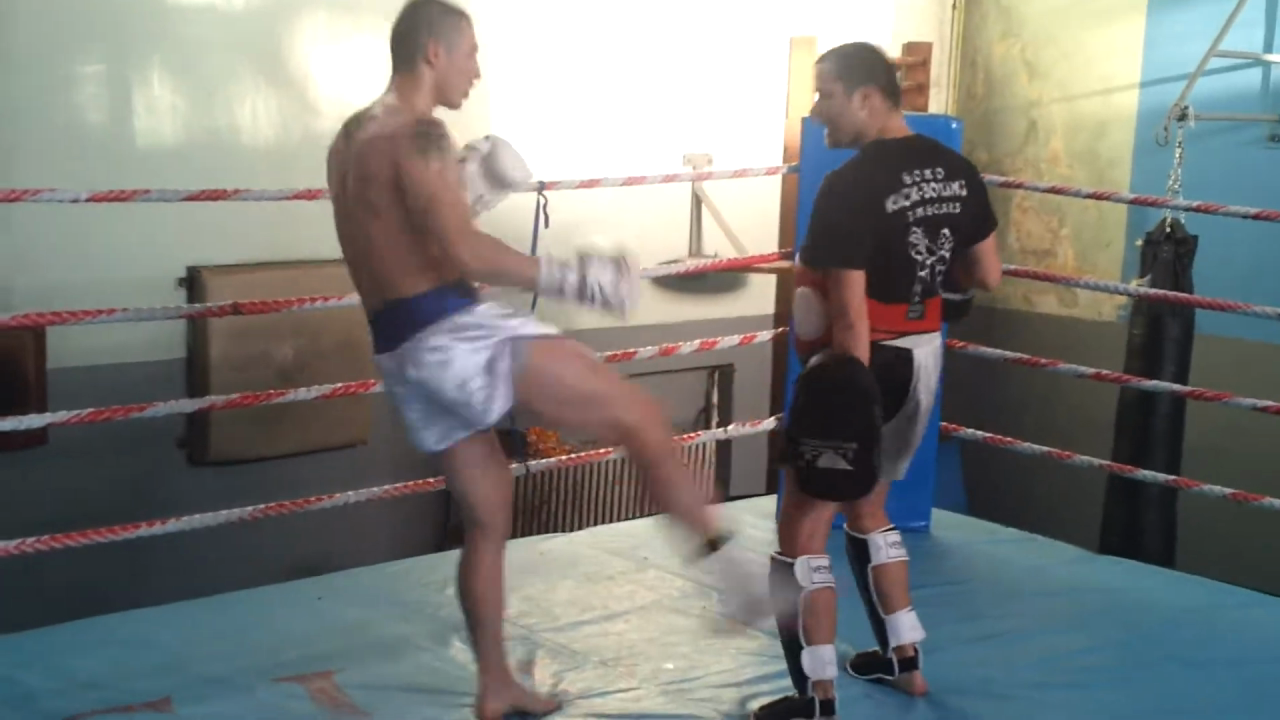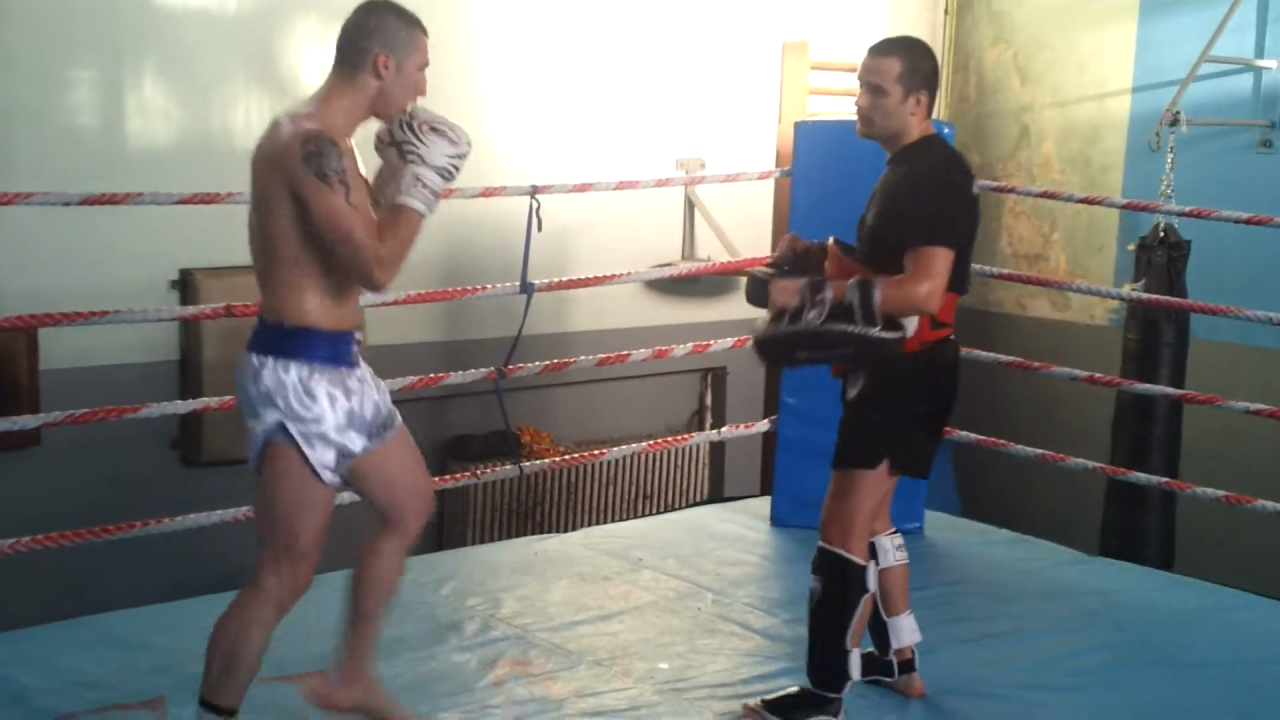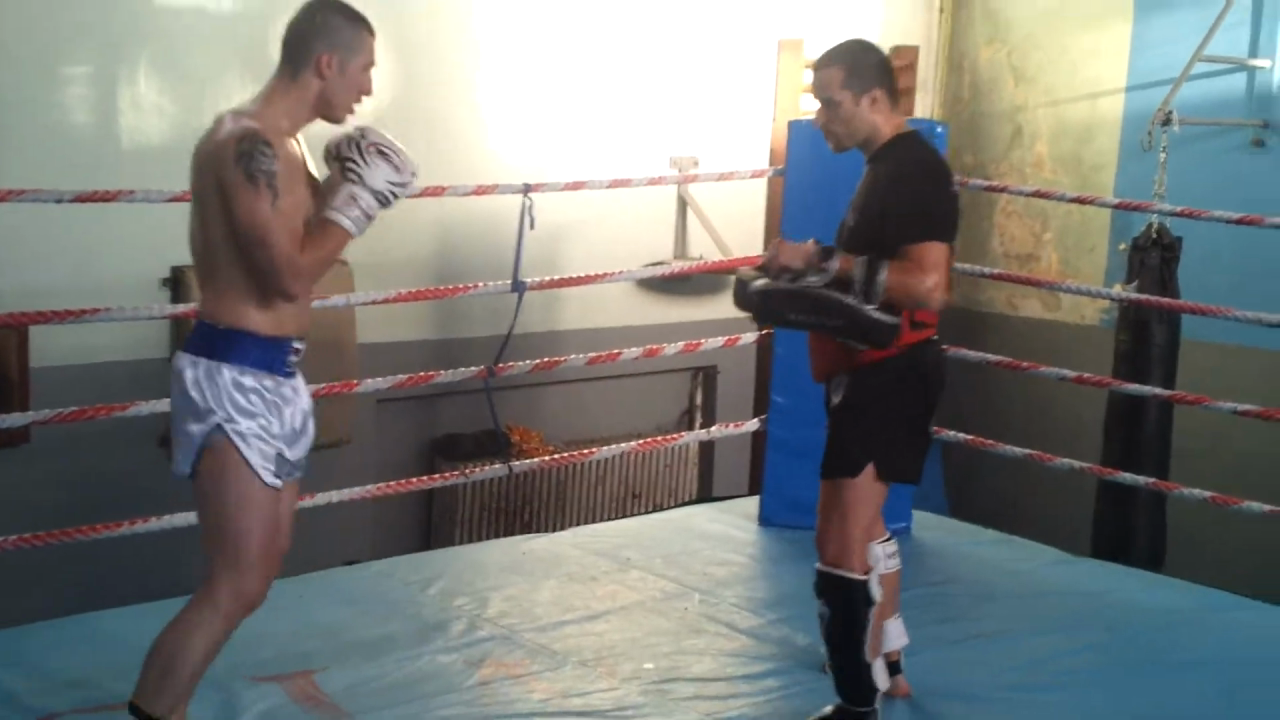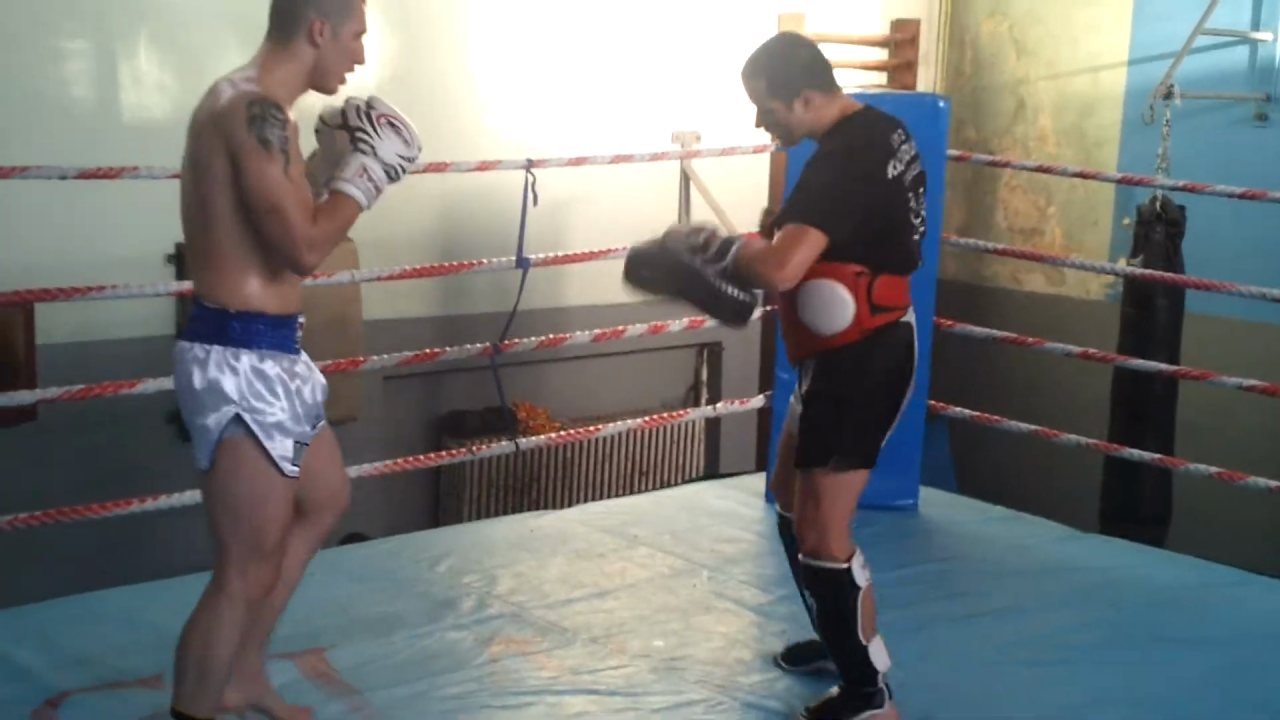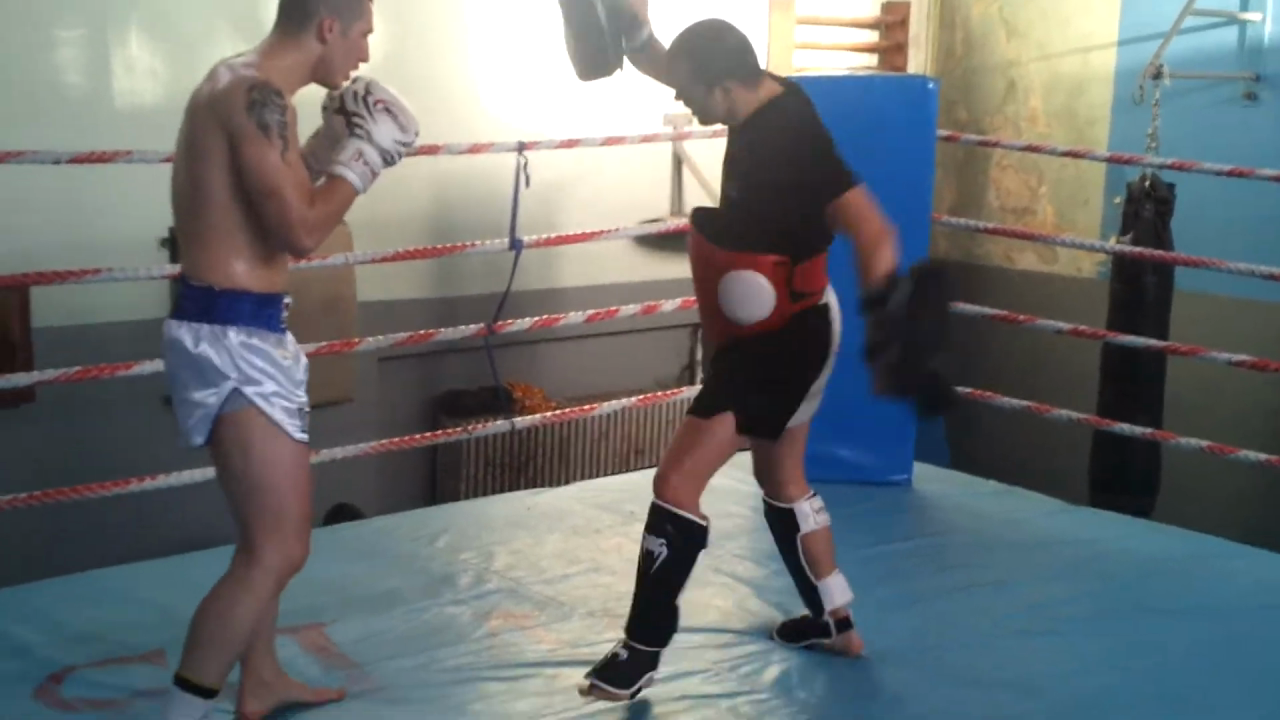
dt=0.4s
person 1, frame 1
left shoulder: (348, 139)
right shoulder: (417, 133)
right elbow: (462, 254)
left wrist: (472, 180)
right wrist: (576, 270)
left hip: (400, 356)
right hip: (447, 333)
left knee: (488, 525)
right knee: (641, 420)
right ankle: (725, 561)
person 1, frame 2
left shoulder: (316, 141)
right shoulder: (310, 146)
right elbow: (373, 266)
left wrist: (396, 174)
right wrist: (424, 180)
left hip: (337, 368)
right hip: (300, 377)
left knee: (411, 505)
right knee: (285, 575)
person 1, frame 3
left shoulder: (274, 143)
right shoulder: (248, 143)
left elbow: (293, 249)
right elbow: (292, 276)
left wrist: (344, 184)
right wrist: (362, 193)
left hip: (268, 375)
right hip: (235, 378)
left knee: (257, 568)
right knee: (234, 584)
person 1, frame 4
left shoulder: (241, 100)
right shoulder: (255, 111)
right elbow: (305, 248)
left wrist: (332, 157)
right wrist: (369, 168)
left hip: (260, 350)
right hip: (243, 357)
left knee: (324, 500)
right knee: (247, 574)
person 1, frame 5
left shoulder: (240, 81)
right shoulder: (256, 95)
right elbow: (302, 232)
left wrist: (336, 137)
right wrist: (369, 151)
left hip: (233, 328)
right hip: (231, 335)
left knee: (274, 527)
right knee: (277, 549)
person 2, frame 1
left shoulder: (849, 186)
right shoulder: (955, 170)
left elbow: (846, 309)
right elbow: (987, 276)
left wrist: (842, 398)
left hip: (864, 367)
right hip: (919, 360)
left knee: (801, 532)
right knee: (864, 508)
right ankle: (903, 658)
person 2, frame 2
left shoulder: (935, 173)
right shoulder: (907, 168)
left elbow: (922, 289)
left wrist: (810, 293)
right wrist: (821, 252)
left hip: (905, 372)
right hip: (886, 369)
left knee: (842, 531)
right knee: (871, 517)
right ankle: (898, 659)
person 2, frame 3
left shoulder: (912, 171)
right shoulder: (890, 167)
left elbow: (924, 284)
left wrist: (825, 265)
right wrist: (818, 261)
left hip: (890, 376)
right hip: (877, 373)
left knee: (840, 546)
right knee: (863, 525)
right ankle: (884, 656)
person 2, frame 4
left shoulder: (840, 160)
right shoulder: (883, 129)
left elbow: (785, 267)
left wrist: (702, 247)
right wrist: (775, 233)
left hip: (858, 358)
right hip: (860, 344)
left knee: (824, 532)
right knee: (793, 494)
right ankle: (834, 638)
person 2, frame 5
left shoulder: (788, 138)
right shoulder: (763, 103)
left elbow: (871, 232)
right elbow: (670, 73)
left wrist: (889, 333)
left hip: (778, 338)
right hip: (786, 325)
left knee: (676, 485)
right knee: (782, 482)
left ankle: (642, 648)
right ankle: (835, 620)
